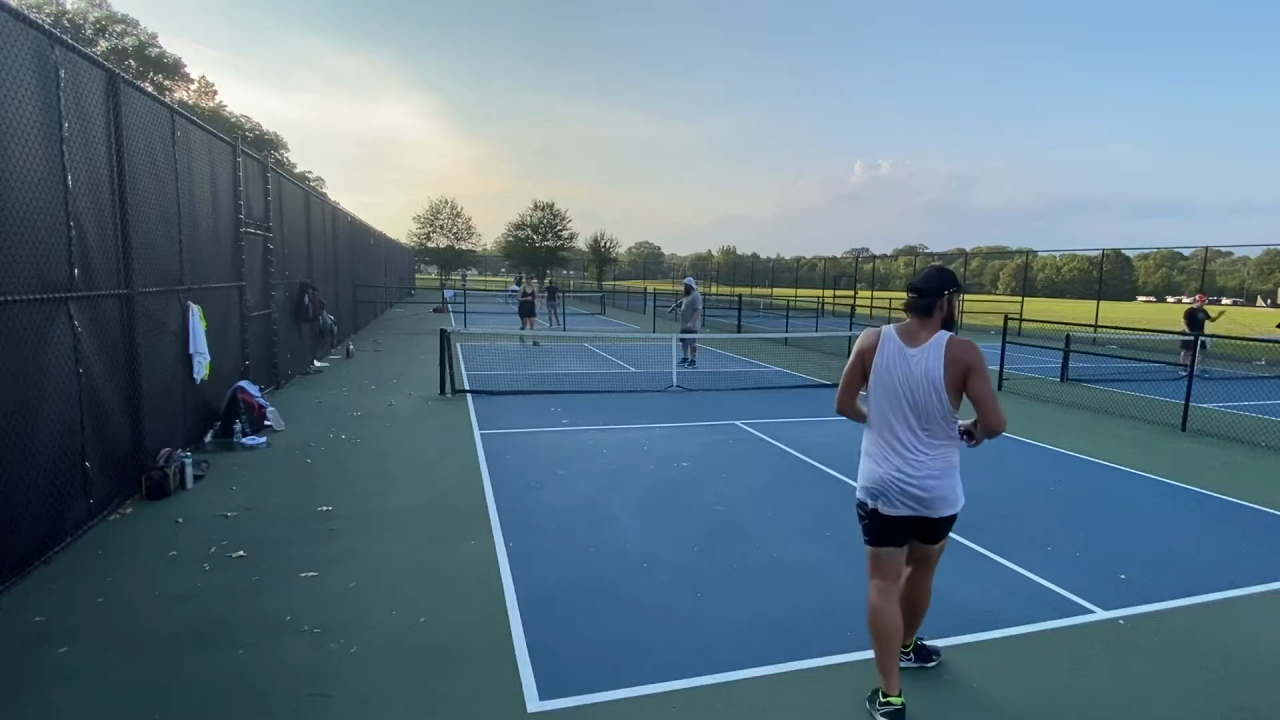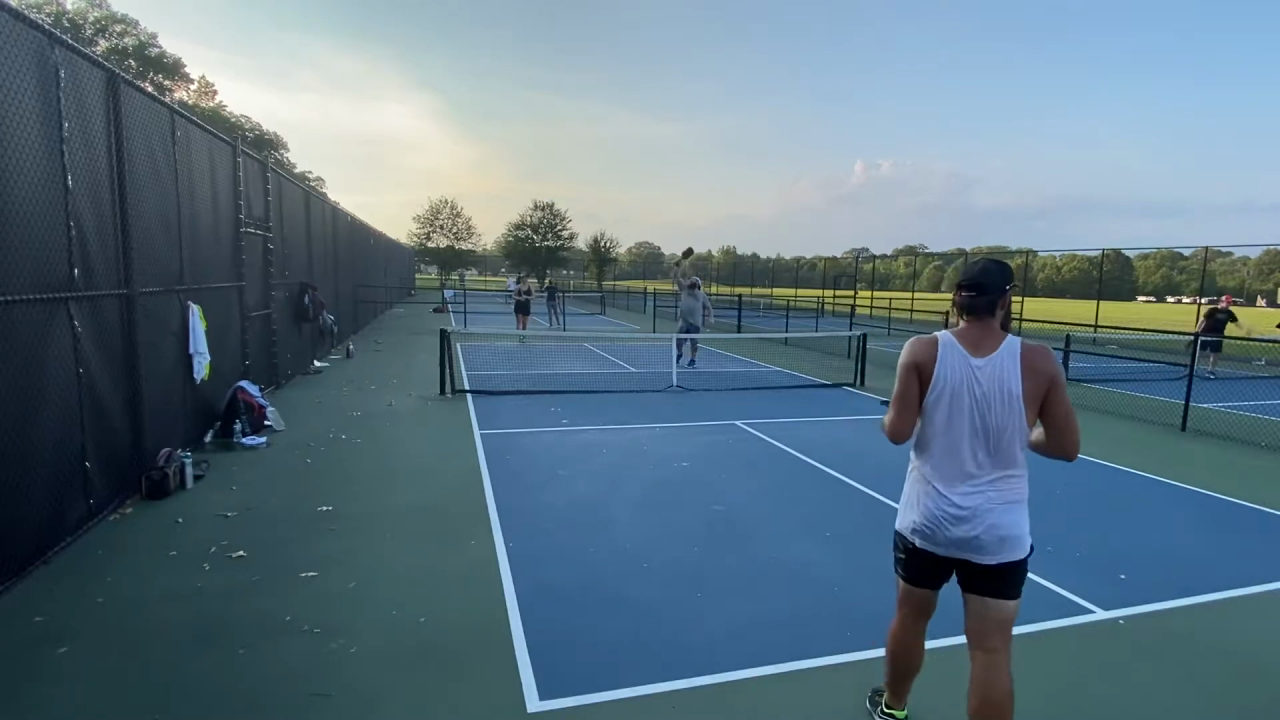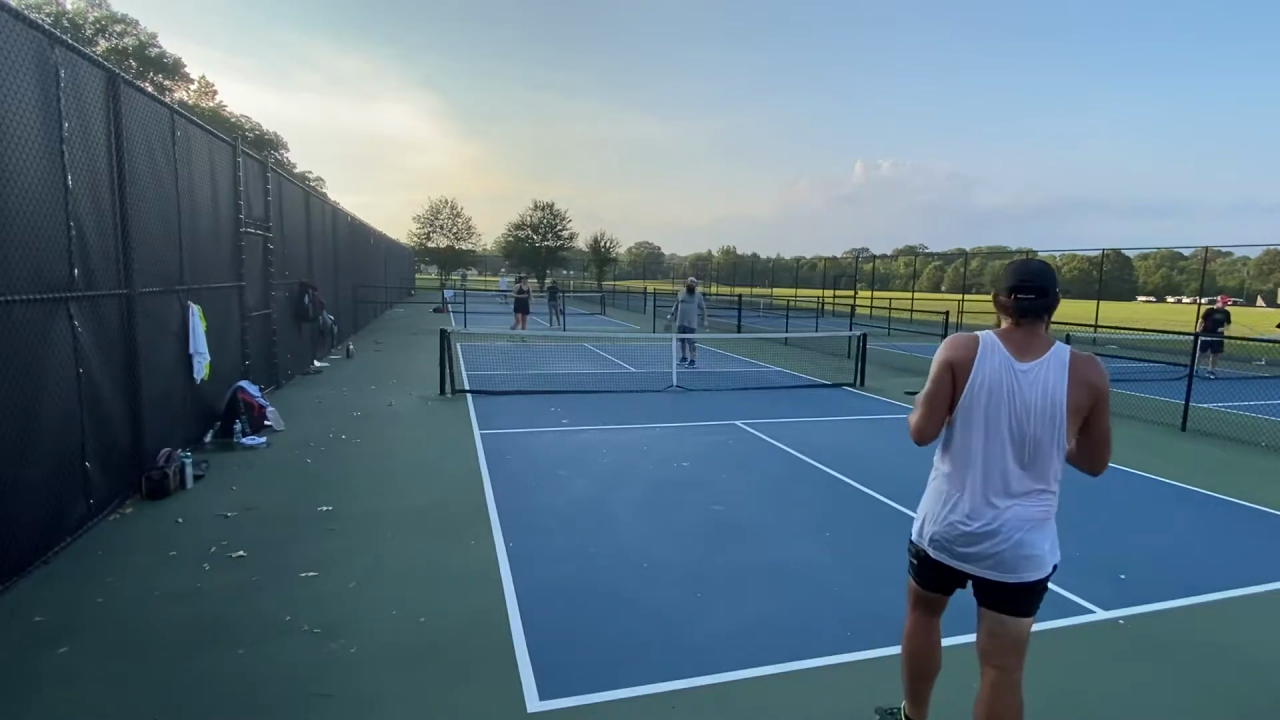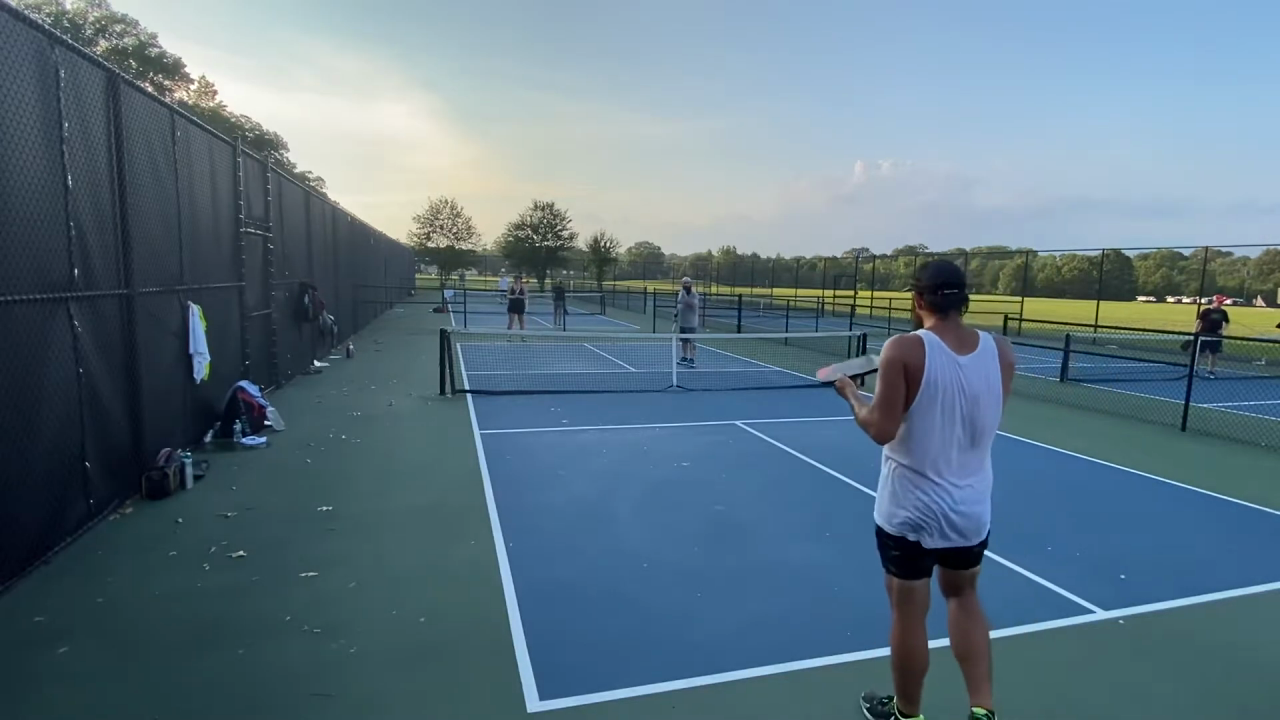
dt=0.7s
person 1, frame 1
left shoulder: (871, 342)
right shoulder: (962, 352)
left elbow: (844, 406)
right elbow: (994, 423)
right wrist: (972, 431)
left hip: (881, 484)
right hip: (936, 488)
left knee: (883, 583)
right knee: (921, 568)
right ankle: (910, 645)
person 1, frame 2
left shoulder: (922, 351)
right shoulder: (1039, 362)
left elbow: (897, 431)
right elbow: (1066, 447)
left hip: (927, 519)
right hip: (1001, 531)
left knee: (911, 617)
right knee: (991, 651)
person 1, frame 3
left shoulder: (961, 350)
right shoulder: (1087, 372)
left elbow: (922, 432)
right elbow: (1093, 463)
left wrist: (922, 402)
left hip: (945, 526)
right hip: (1022, 544)
left knee: (922, 614)
right knee: (1002, 667)
person 1, frame 4
left shoulder: (903, 350)
right shoulder: (1001, 351)
left elbow: (882, 430)
left wrist: (851, 393)
left hip: (909, 511)
right hip: (971, 509)
left knee: (908, 615)
right knee: (964, 598)
